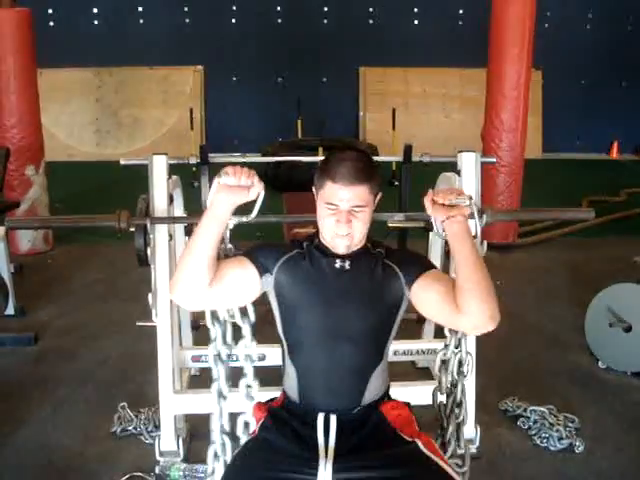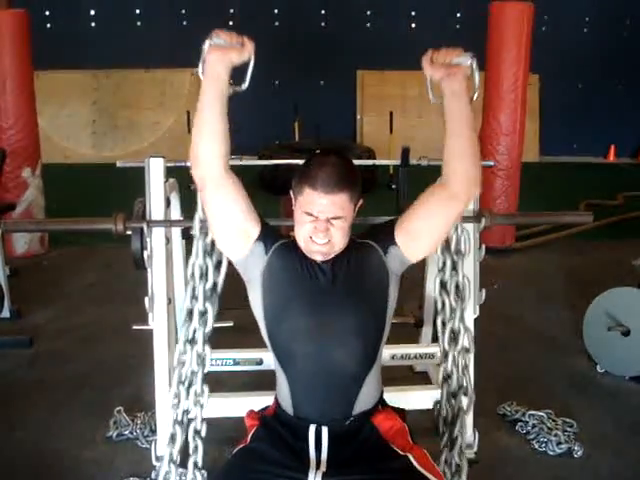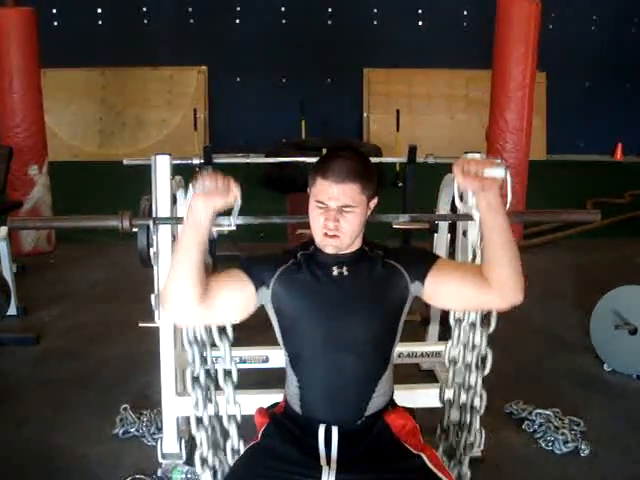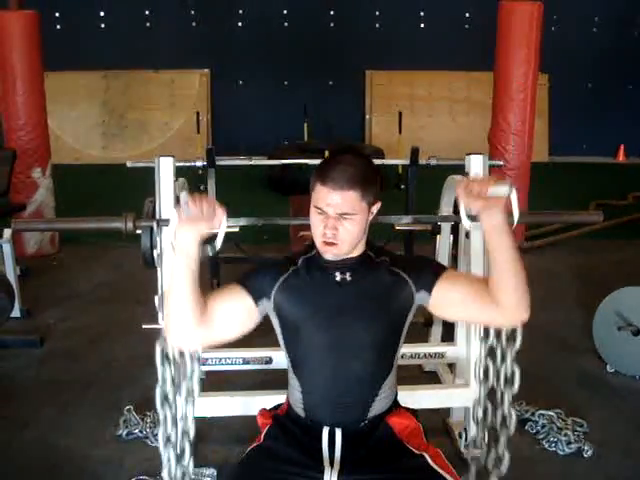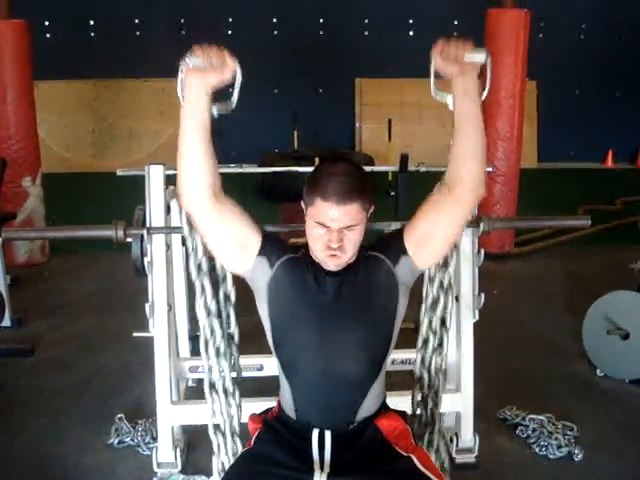
dt=1s
person 1, frame 1
left shoulder: (400, 267)
right shoulder: (279, 262)
left elbow: (480, 319)
right elbow: (188, 294)
left wrist: (456, 226)
right wrist: (220, 208)
left hip: (373, 428)
right hip: (291, 428)
person 1, frame 2
left shoulder: (383, 255)
right shoulder: (264, 258)
left elbow: (457, 186)
right elbow: (213, 174)
left wrist: (455, 85)
right wrist: (216, 68)
left hip: (368, 439)
right hip: (282, 440)
person 1, frame 3
left shoulder: (401, 271)
right shoulder: (275, 274)
left elbow: (505, 291)
right elbow: (184, 307)
left wrist: (489, 201)
right wrist: (200, 210)
left hip: (377, 437)
right hip: (293, 436)
person 1, frame 4
left shoulder: (407, 275)
right shoulder: (277, 278)
left elbow: (511, 312)
right elbow: (187, 334)
left wrist: (495, 223)
right wrist: (187, 241)
left hip: (381, 438)
right hip: (296, 438)
person 1, frame 5
left shoulder: (391, 266)
right shoulder: (271, 267)
left elbow: (465, 189)
right elbow: (200, 198)
left wrist: (464, 83)
right wrist: (197, 90)
left hip: (372, 444)
